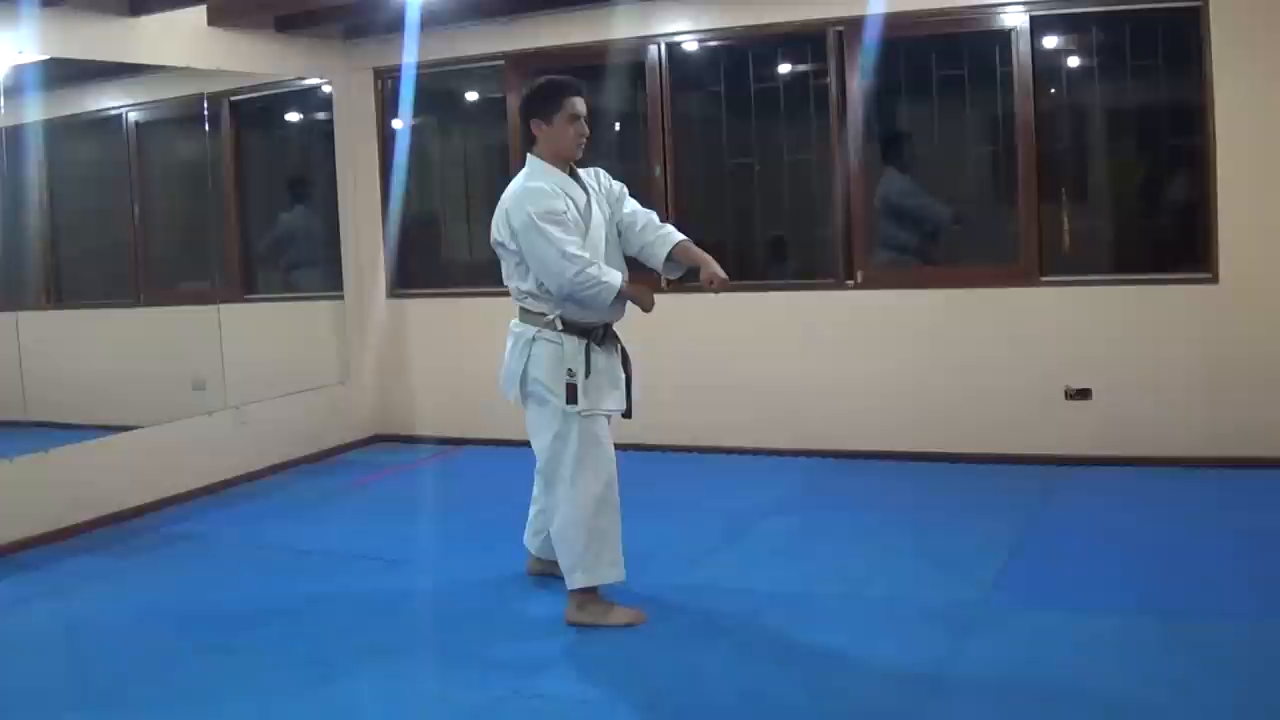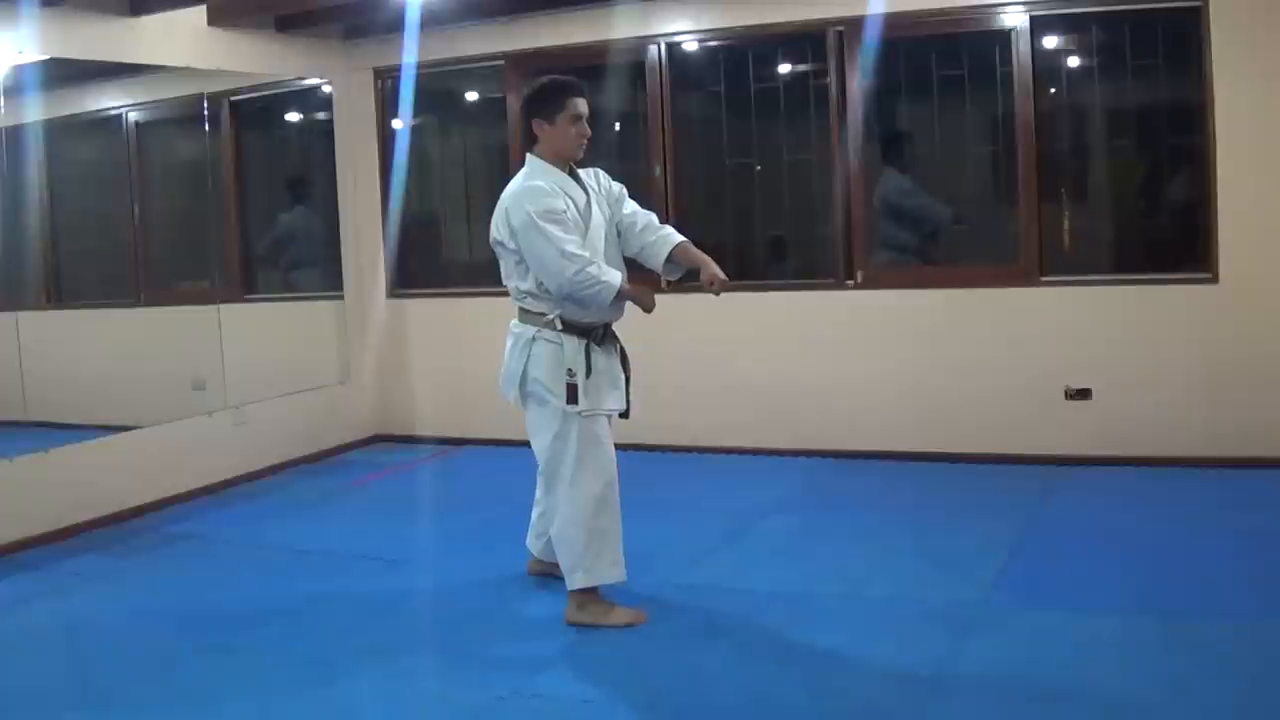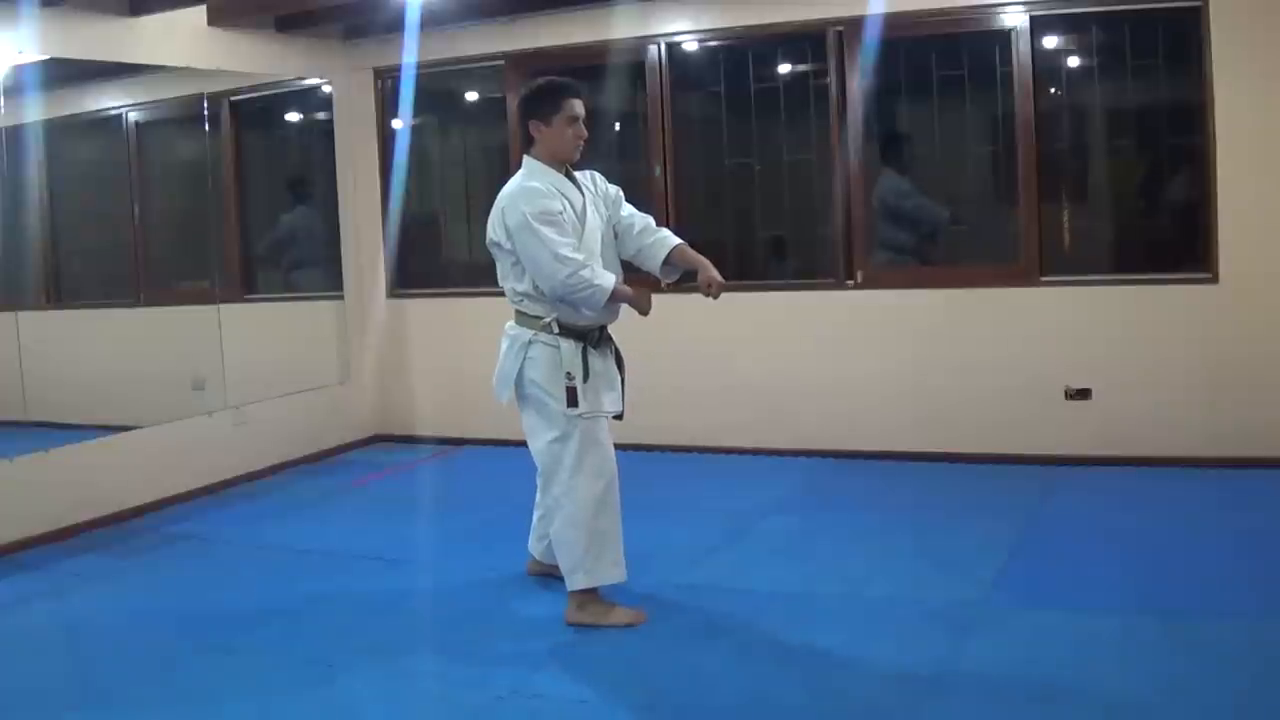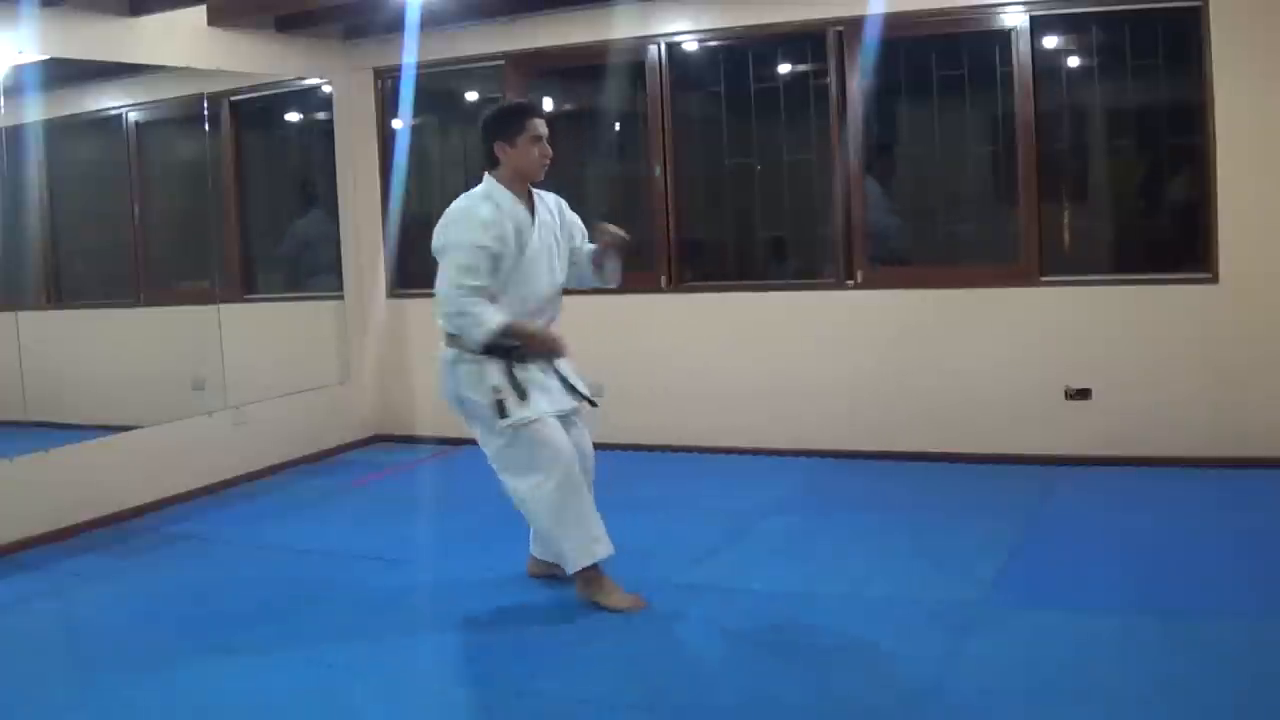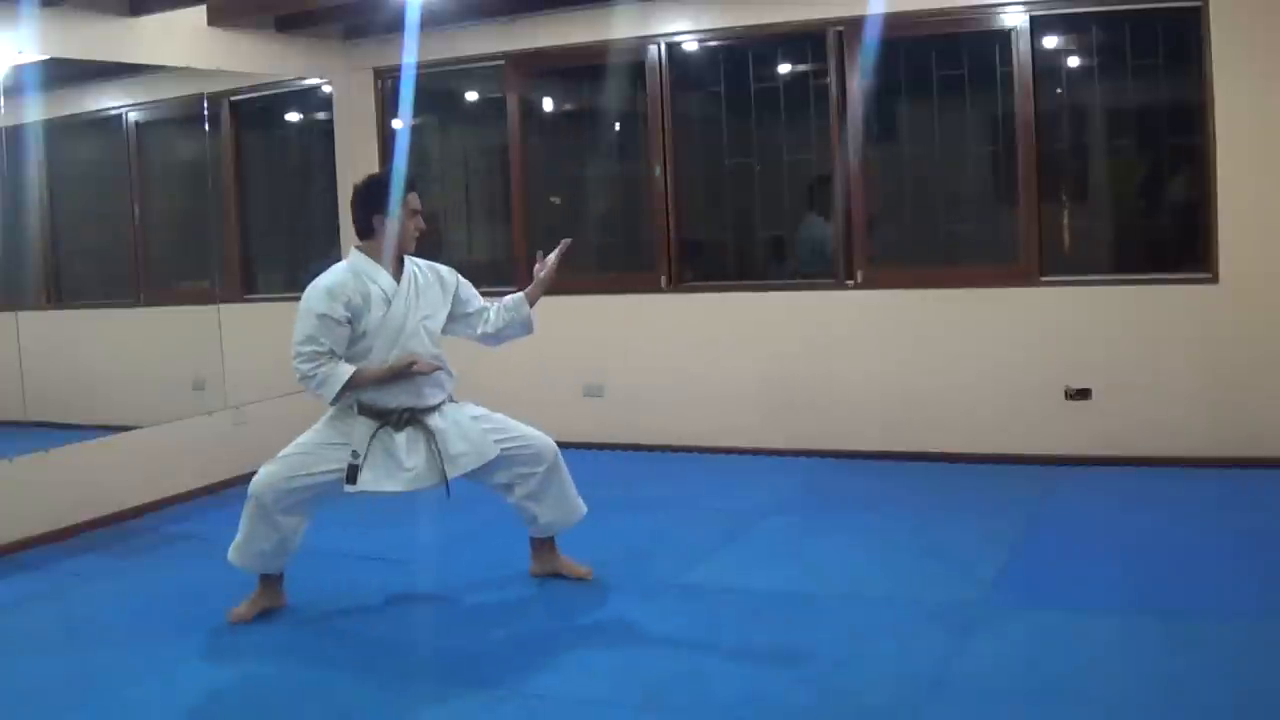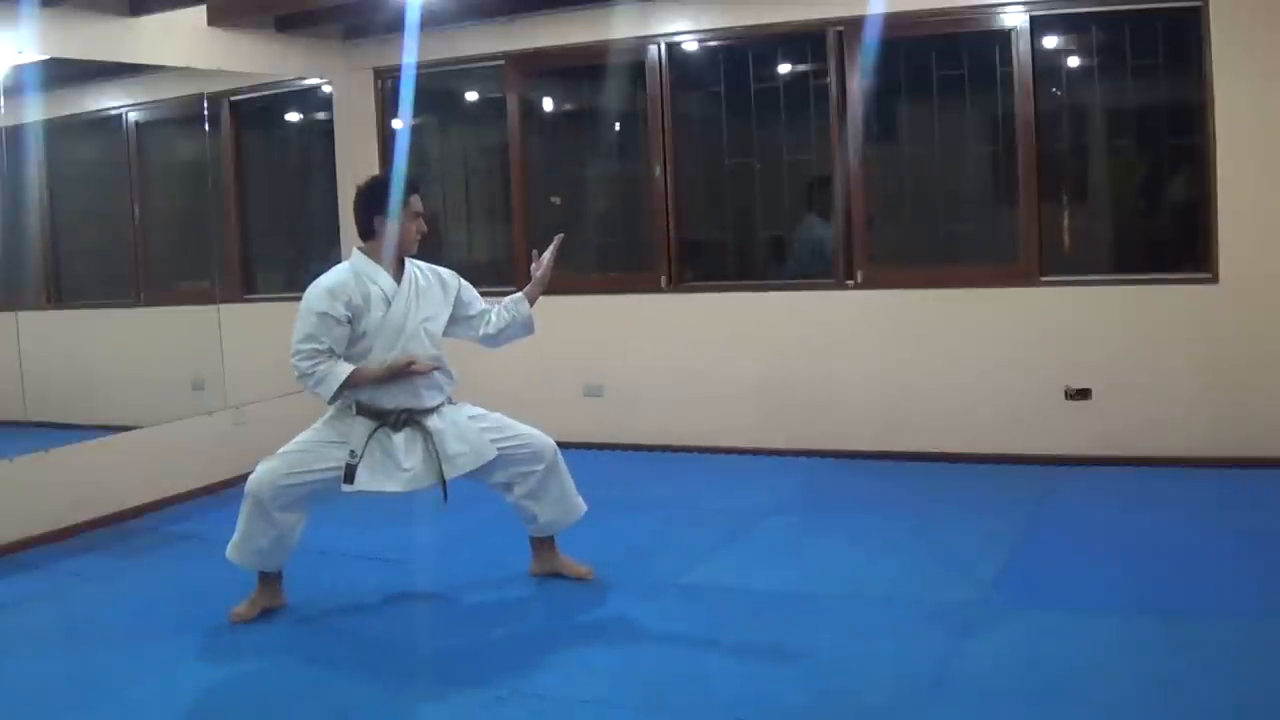
dt=0.7s
person 1, frame 1
left shoulder: (596, 184)
right shoulder: (528, 198)
left elbow: (644, 229)
right elbow: (573, 274)
left wrist: (701, 260)
right wrist: (635, 292)
left hip: (586, 346)
right hip: (555, 351)
left knee: (563, 459)
right knee: (585, 468)
left ankle: (544, 552)
right ankle: (586, 596)
person 1, frame 2
left shoulder: (595, 184)
right shoulder: (529, 197)
left elbow: (643, 230)
right elbow: (573, 273)
left wrist: (701, 261)
right wrist: (634, 292)
left hip: (588, 345)
right hip: (554, 350)
left knee: (566, 461)
right knee: (585, 468)
left ankle: (545, 553)
right ankle: (585, 596)
person 1, frame 3
left shoulder: (591, 186)
right shoulder: (524, 198)
left elbow: (639, 232)
right elbow: (566, 276)
left wrist: (698, 263)
right wrist: (629, 294)
left hip: (583, 348)
right hip: (550, 352)
left knee: (566, 462)
right knee: (585, 468)
left ankle: (546, 554)
right ankle: (585, 596)
person 1, frame 4
left shoulder: (553, 209)
right shoulder: (473, 216)
left elbow: (587, 270)
right elbow: (460, 303)
left wrist: (607, 250)
right wrist: (528, 333)
left hip: (531, 363)
right hip: (485, 368)
left knee: (576, 456)
right knee: (550, 465)
left ankle: (548, 555)
right ankle: (591, 576)
person 1, frame 5
left shoulder: (436, 278)
right shoulder: (333, 289)
left elbow: (490, 324)
right elbow: (313, 368)
left wrist: (539, 285)
right wrist: (385, 373)
left hip: (437, 418)
right hip: (361, 426)
left knee: (537, 452)
right knee: (272, 487)
left ankle: (545, 553)
right ankle: (269, 587)
person 1, frame 6
left shoulder: (437, 281)
right shoulder: (334, 289)
left elbow: (490, 326)
right elbow: (310, 365)
left wrist: (537, 286)
right wrist: (383, 373)
left hip: (437, 420)
right hip: (360, 427)
left knee: (537, 452)
right knee: (269, 484)
left ankle: (545, 553)
right ankle: (268, 587)
